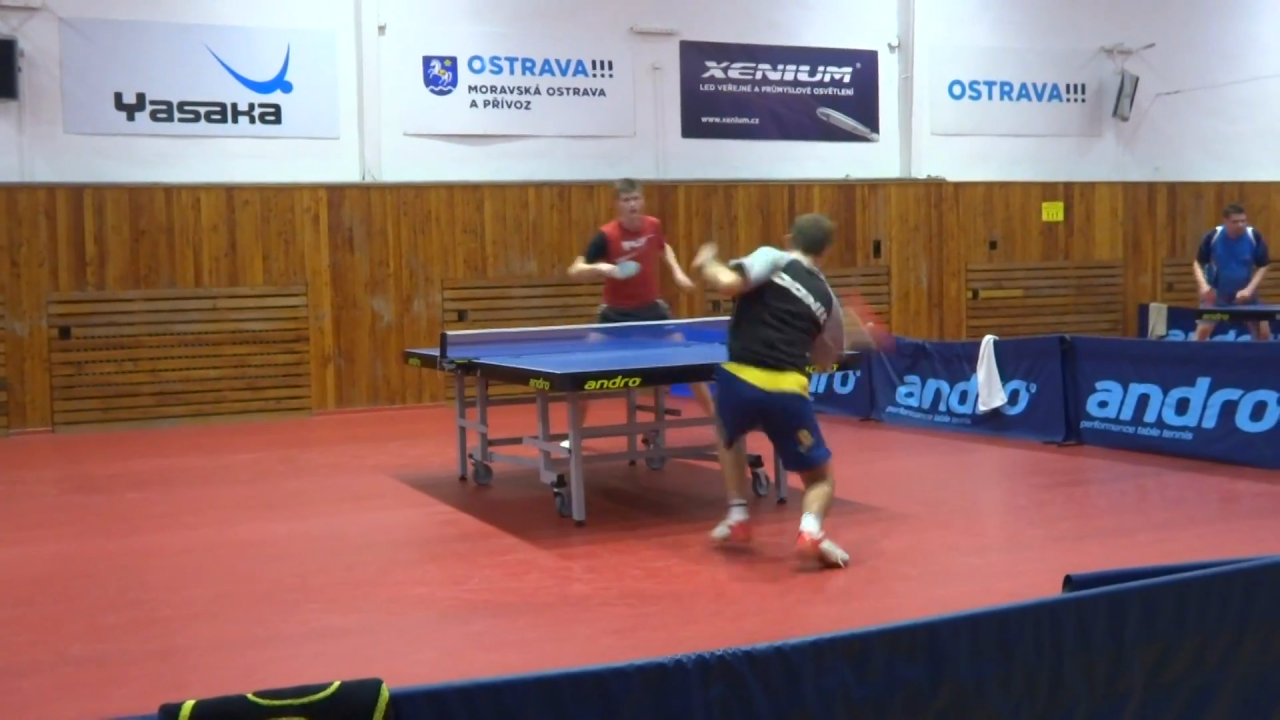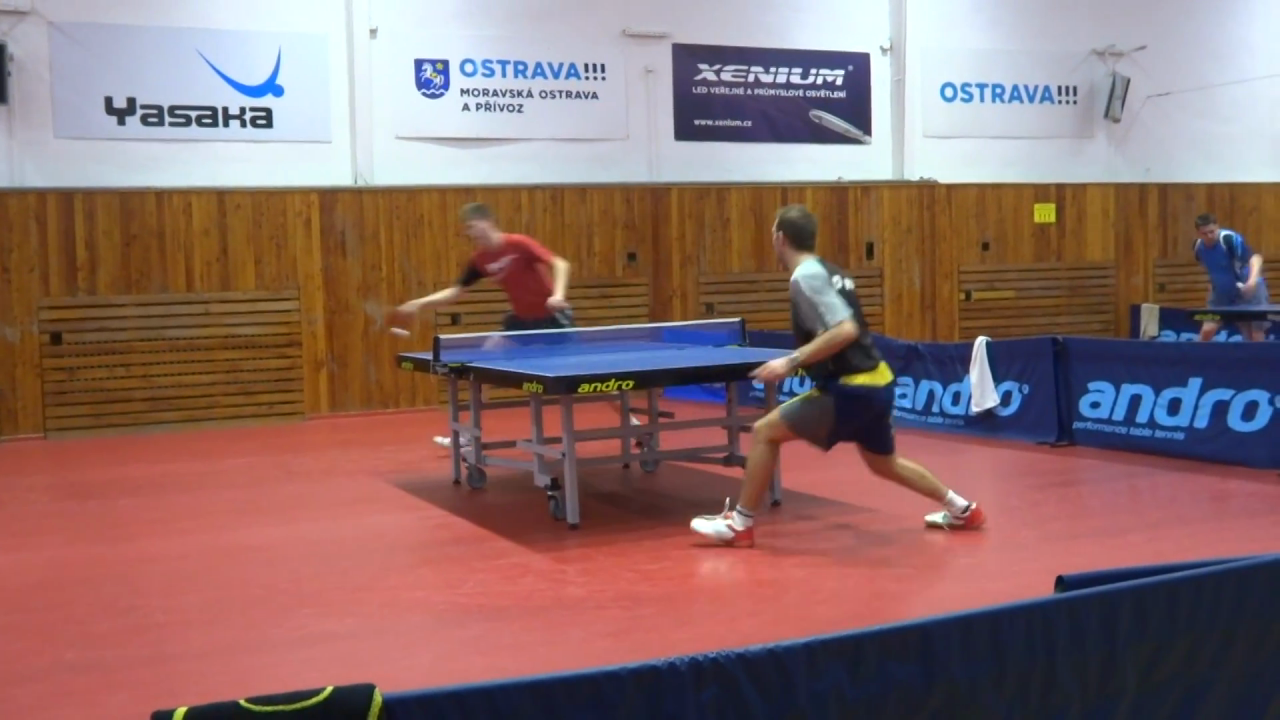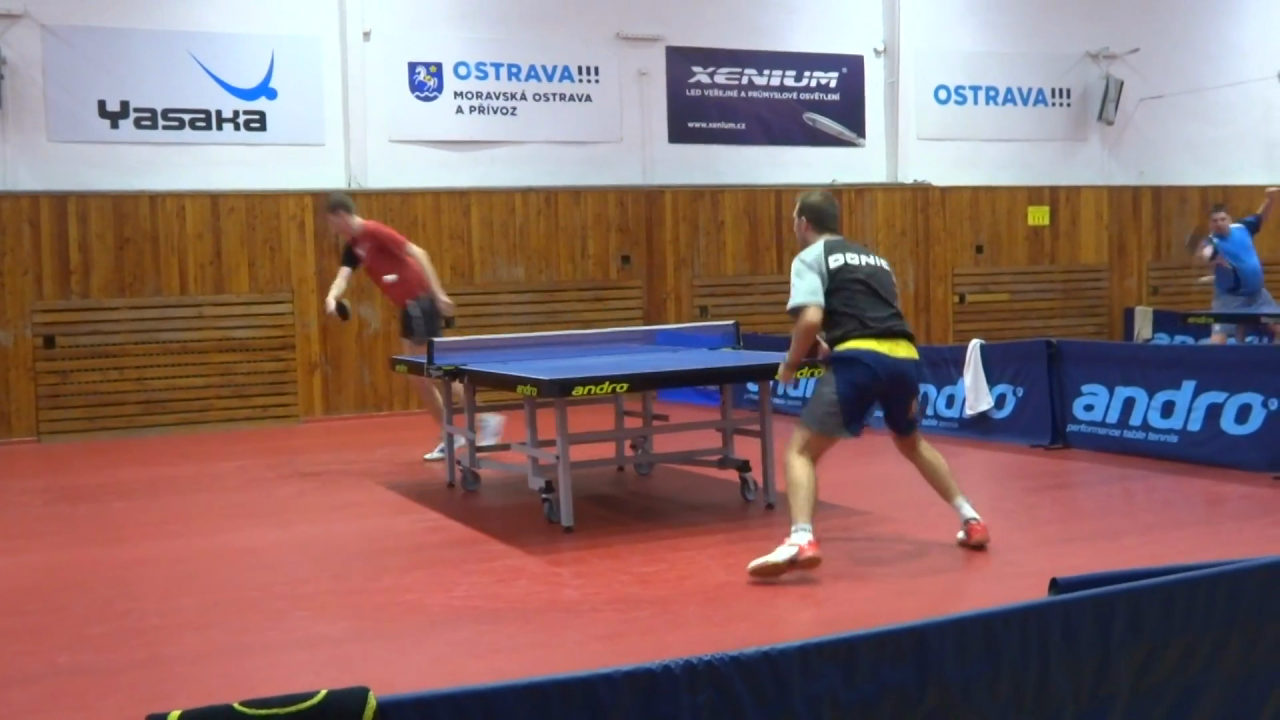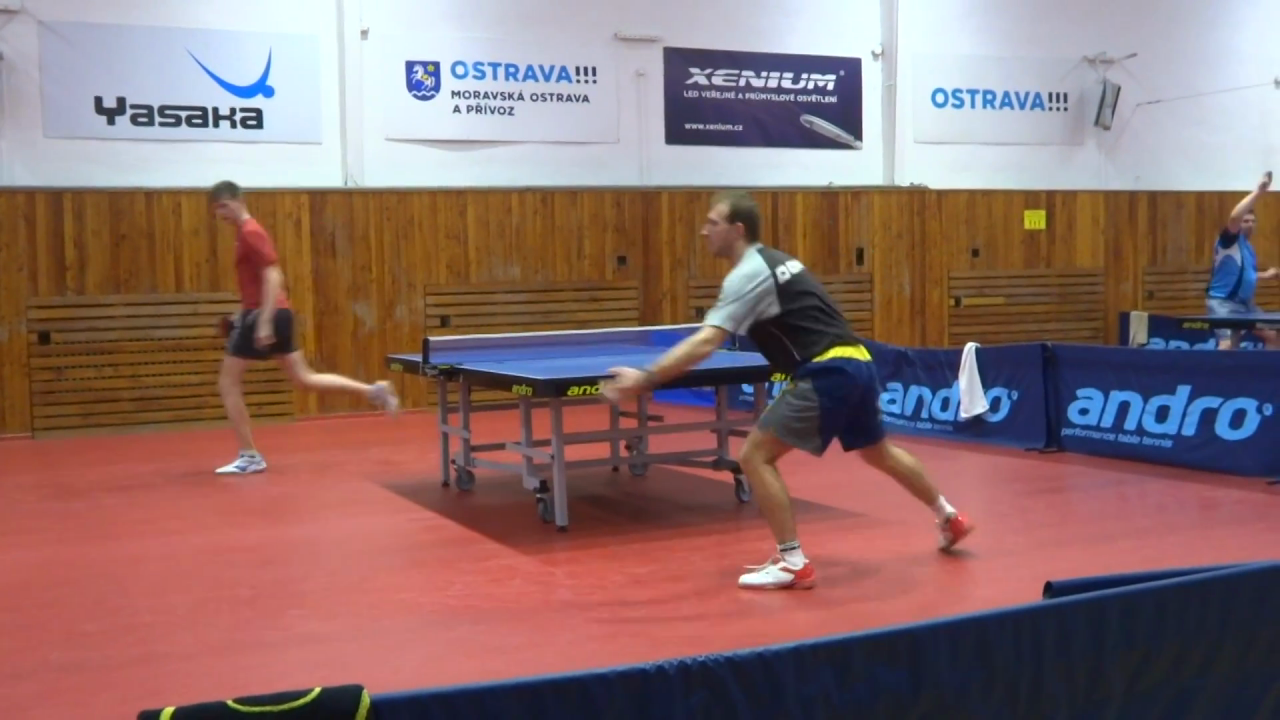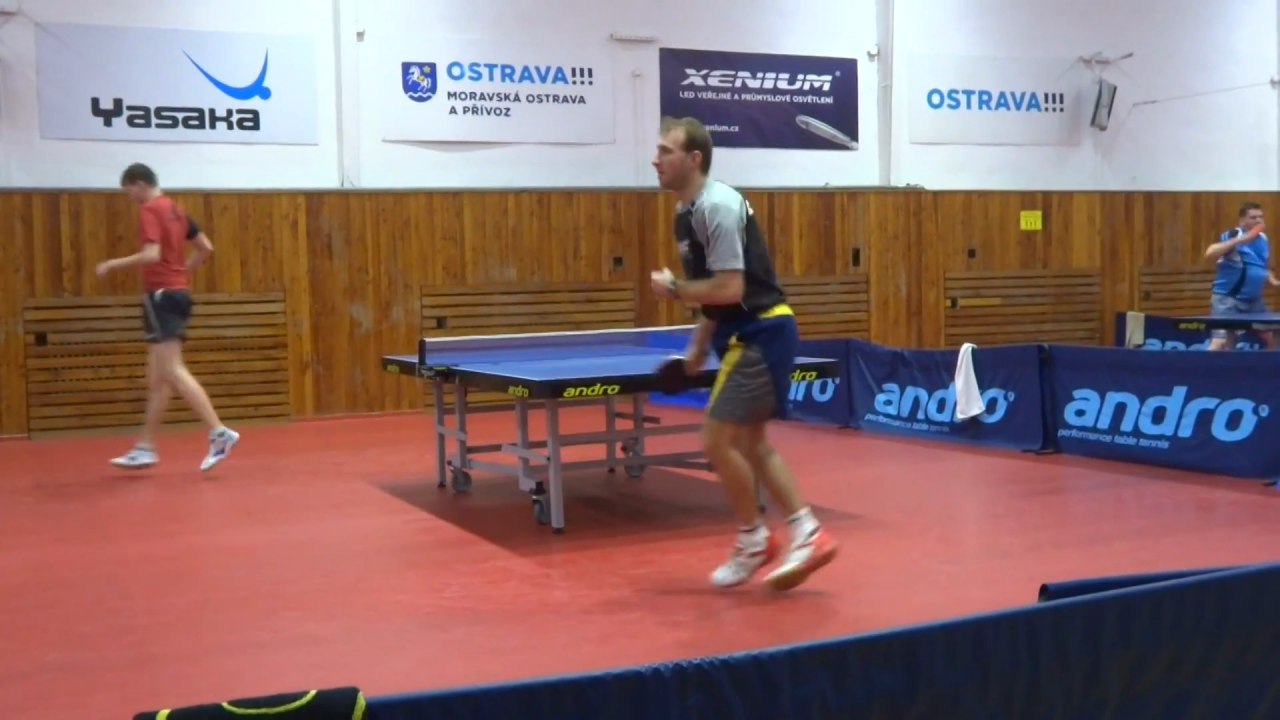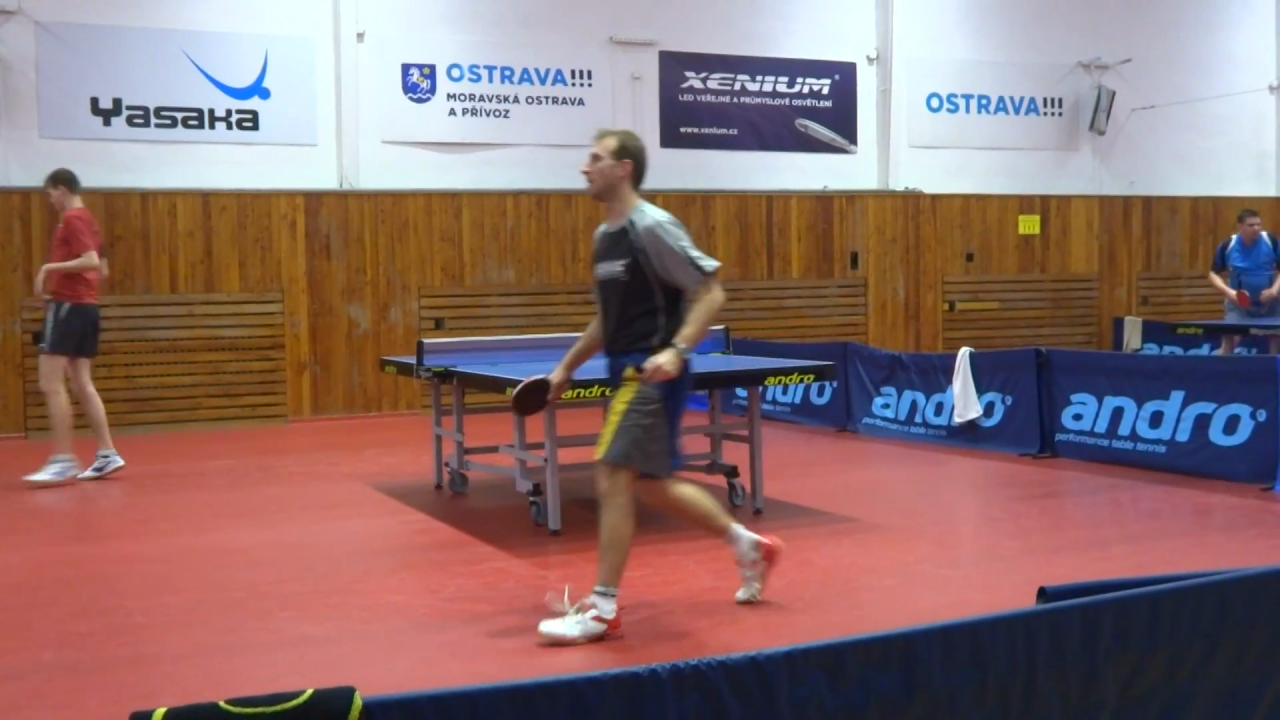
dt=0.3s
person 1, frame 1
left shoulder: (771, 258)
right shoulder: (828, 297)
left elbow: (727, 284)
right elbow: (825, 358)
left wrist: (705, 261)
right wrist: (849, 331)
left hip: (740, 385)
right hip: (790, 397)
left knee: (728, 437)
right knee: (820, 478)
left ankle: (737, 516)
right ankle: (811, 531)
person 1, frame 2
left shoulder: (806, 277)
right shoulder: (830, 272)
left elbow: (845, 332)
left wrist: (791, 362)
right wrist: (802, 355)
left hip: (849, 390)
right hip: (875, 384)
left knee: (764, 433)
right knee: (883, 462)
left ankle: (740, 523)
right ankle: (961, 508)
person 1, frame 3
left shoulder: (808, 258)
right shoulder: (874, 259)
left elbow: (810, 318)
left wrist: (790, 364)
left hip: (858, 360)
right hip: (905, 358)
left knee: (798, 449)
right knee: (911, 444)
left ankle: (801, 540)
right ankle: (969, 520)
person 1, frame 4
left shoulder: (748, 274)
right shoulder: (775, 263)
left elbow: (706, 341)
left wrist: (644, 379)
left hip: (827, 372)
right hip: (856, 367)
left knee: (756, 457)
right knee: (879, 453)
left ankle: (792, 561)
right ankle: (949, 519)
person 1, frame 5
left shoulder: (718, 206)
right shoulder: (689, 209)
left elbow: (729, 290)
left wrist: (672, 288)
right wrist: (700, 342)
left hip: (759, 333)
right hip: (740, 335)
left knee: (718, 439)
right knee: (752, 439)
left ankle: (753, 538)
right ankle: (809, 534)
person 1, frame 6
left shoulder: (654, 226)
right shoulder: (606, 234)
left elbow: (712, 288)
left wrist: (677, 351)
right wrist: (568, 364)
left hip: (654, 373)
right hip: (628, 371)
left knee: (612, 480)
right knee: (656, 486)
left ankle: (603, 607)
right ankle: (751, 546)
person 2, frame 1
left shoulder: (654, 226)
right shoulder: (606, 235)
right elbow: (575, 271)
left wrist: (678, 273)
right wrist: (600, 268)
left hip: (650, 308)
right hip: (615, 312)
person 2, frame 2
left shoulder: (518, 243)
right shoulder: (478, 260)
left elbow: (560, 264)
right elbow: (454, 292)
left wrist: (559, 293)
right wrist: (419, 303)
left hip: (552, 316)
right hip: (521, 320)
left ankle: (629, 423)
person 2, frame 3
left shoulder: (374, 232)
right shoulder: (352, 245)
left elbow: (416, 254)
right elbow: (343, 275)
left wrist: (438, 293)
right wrist: (331, 297)
left hip: (419, 301)
right hip: (408, 304)
left ankle: (487, 421)
person 2, frame 4
left shoulder: (250, 233)
right shoulder: (243, 233)
left elbow: (272, 277)
left wrist: (264, 322)
right wrist: (244, 311)
left hip: (262, 314)
right hip: (269, 313)
left knee: (228, 383)
right knee: (303, 378)
left ankle: (249, 456)
right ankle: (374, 391)
person 2, frame 5
left shoulder: (149, 210)
right shoulder: (176, 210)
left elbow: (152, 254)
right elbow: (206, 247)
left wrist: (113, 265)
left hip: (163, 294)
right hip: (178, 293)
left knee: (172, 371)
right knee: (156, 376)
left ankle: (218, 432)
right ankle: (144, 448)
person 2, frame 6
left shoulder: (73, 219)
right shoulder: (87, 220)
left elbow: (91, 262)
right elbow: (102, 271)
left wrist: (49, 268)
left hip: (69, 307)
right hip: (86, 308)
left knee: (49, 382)
right knee: (82, 384)
left ankle: (62, 460)
right ankle: (107, 455)
